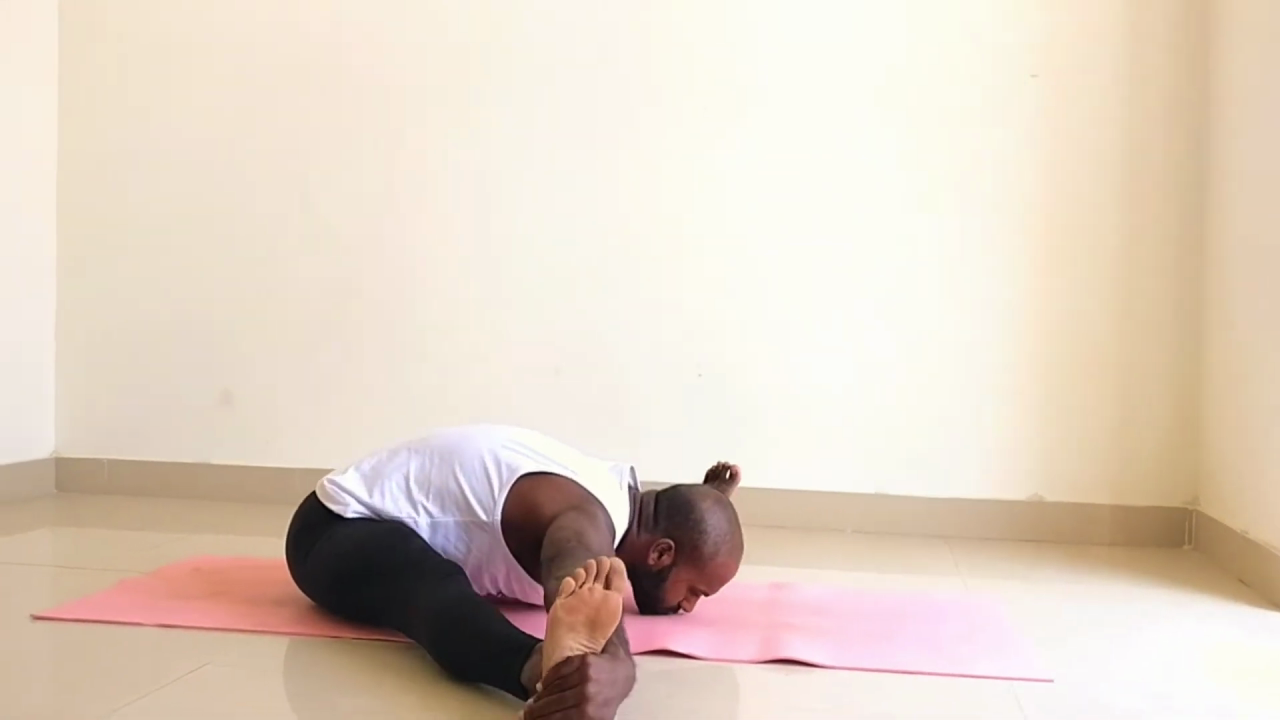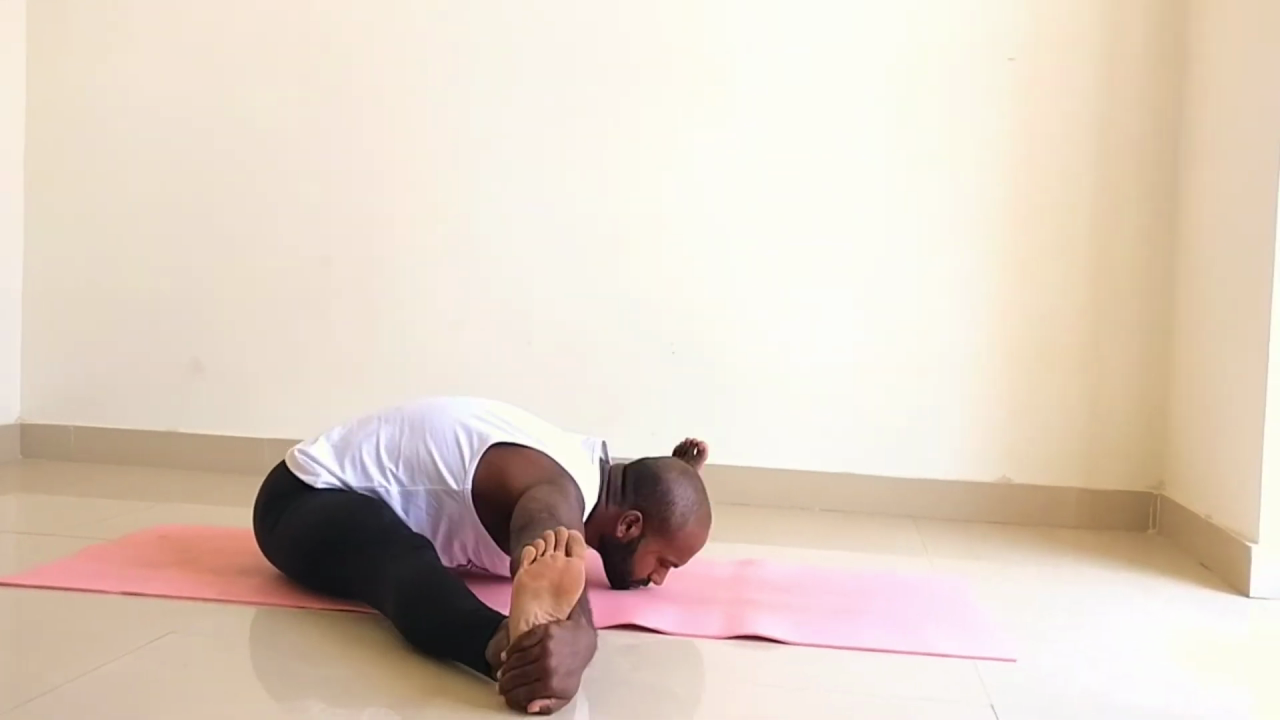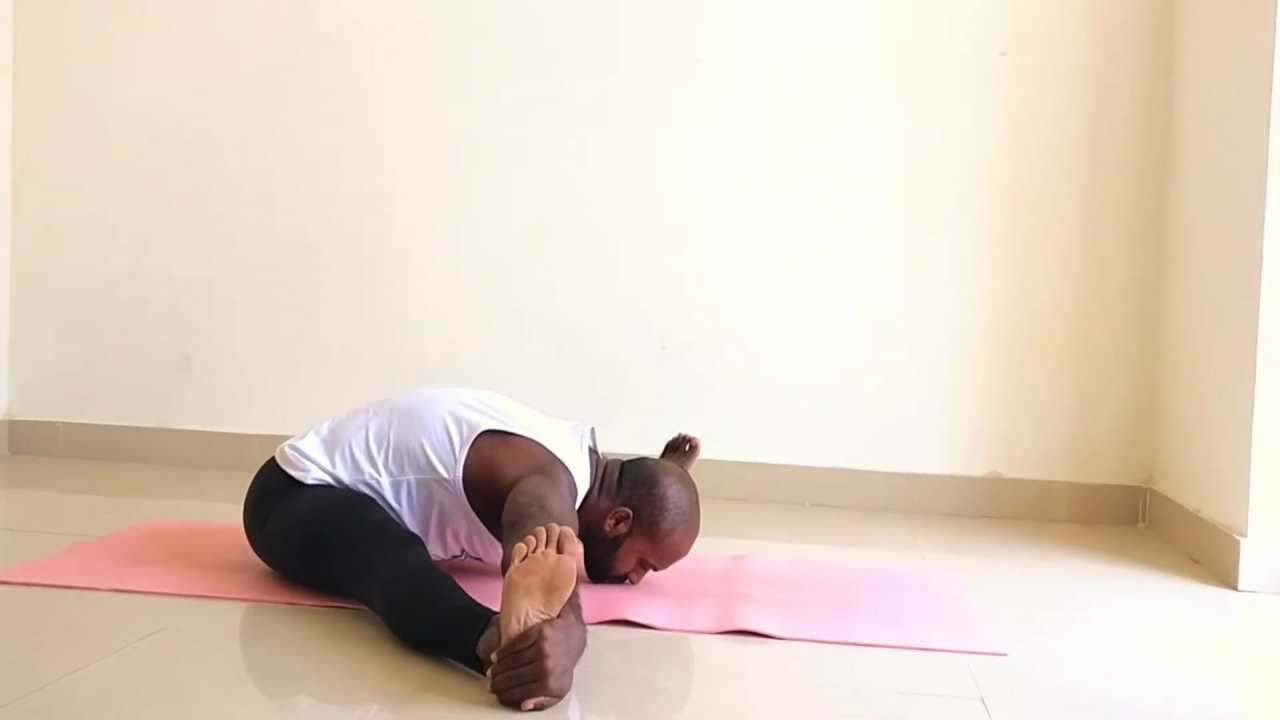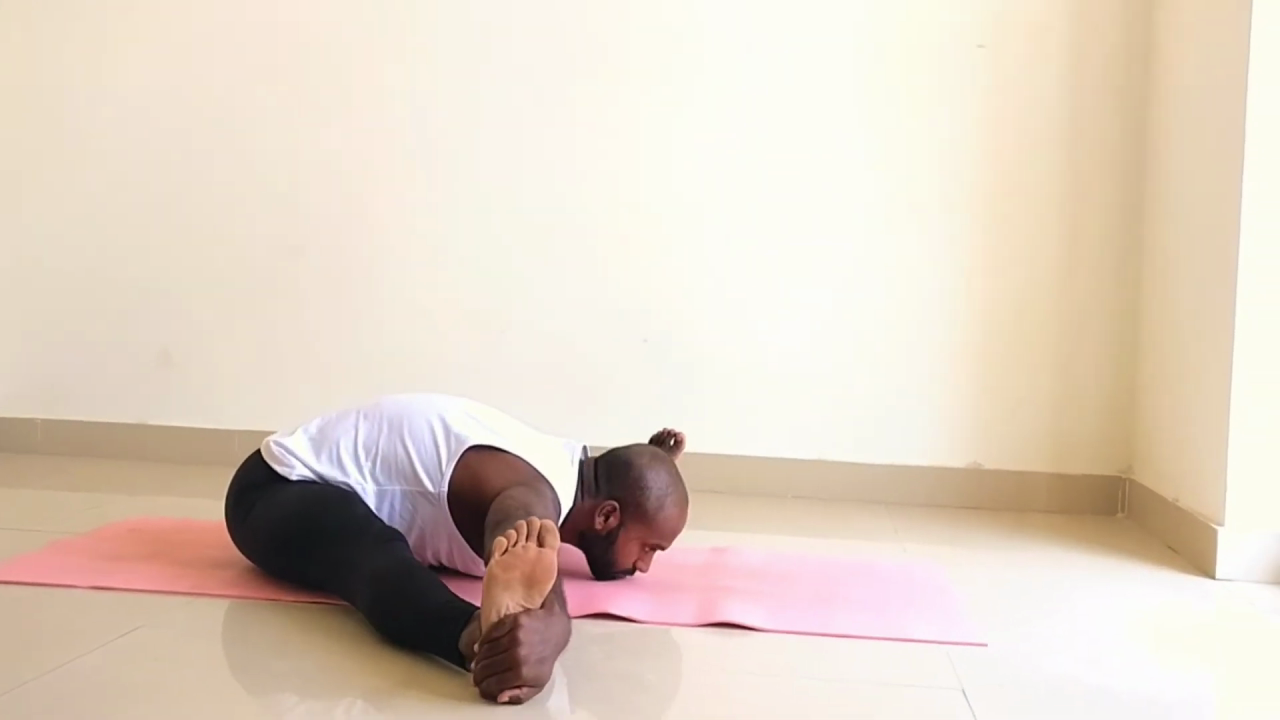
dt=0.5s
person 1, frame 1
left shoulder: (621, 493)
right shoulder: (588, 522)
right elbow: (578, 598)
left wrist: (704, 503)
right wrist: (615, 667)
left hip: (400, 517)
right hip: (338, 528)
right knee: (435, 586)
person 1, frame 2
left shoulder: (593, 468)
right shoulder: (558, 493)
right elbow: (547, 566)
left wrist: (675, 476)
right wrist: (575, 637)
left hip: (364, 480)
right hip: (307, 497)
right knee: (404, 560)
person 1, frame 3
left shoulder: (581, 456)
right shoulder: (549, 486)
right elbow: (543, 571)
left wrist: (662, 475)
right wrist: (564, 636)
left hip: (361, 479)
right hip: (297, 493)
right knee: (393, 558)
person 1, frame 4
left shoulder: (571, 466)
right shoulder: (531, 494)
right elbow: (528, 571)
left wrist: (648, 470)
right wrist: (548, 628)
left hip: (334, 470)
right hip: (280, 488)
right knee: (377, 554)
